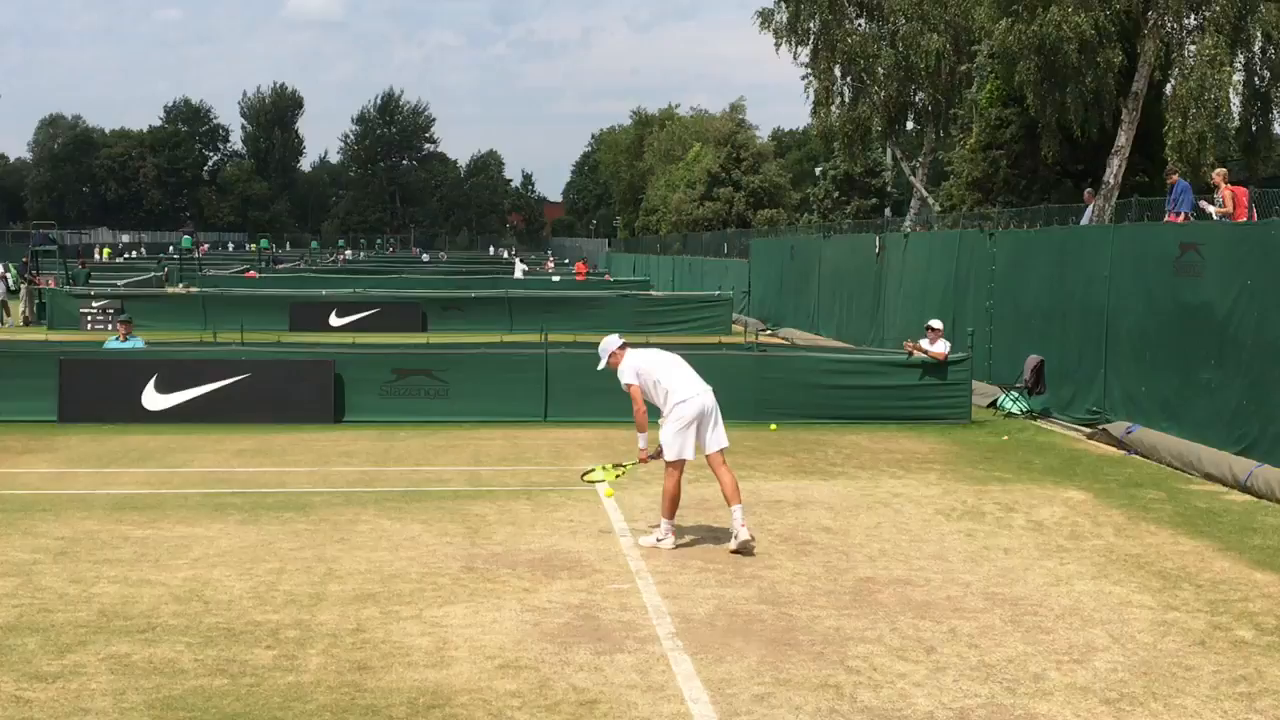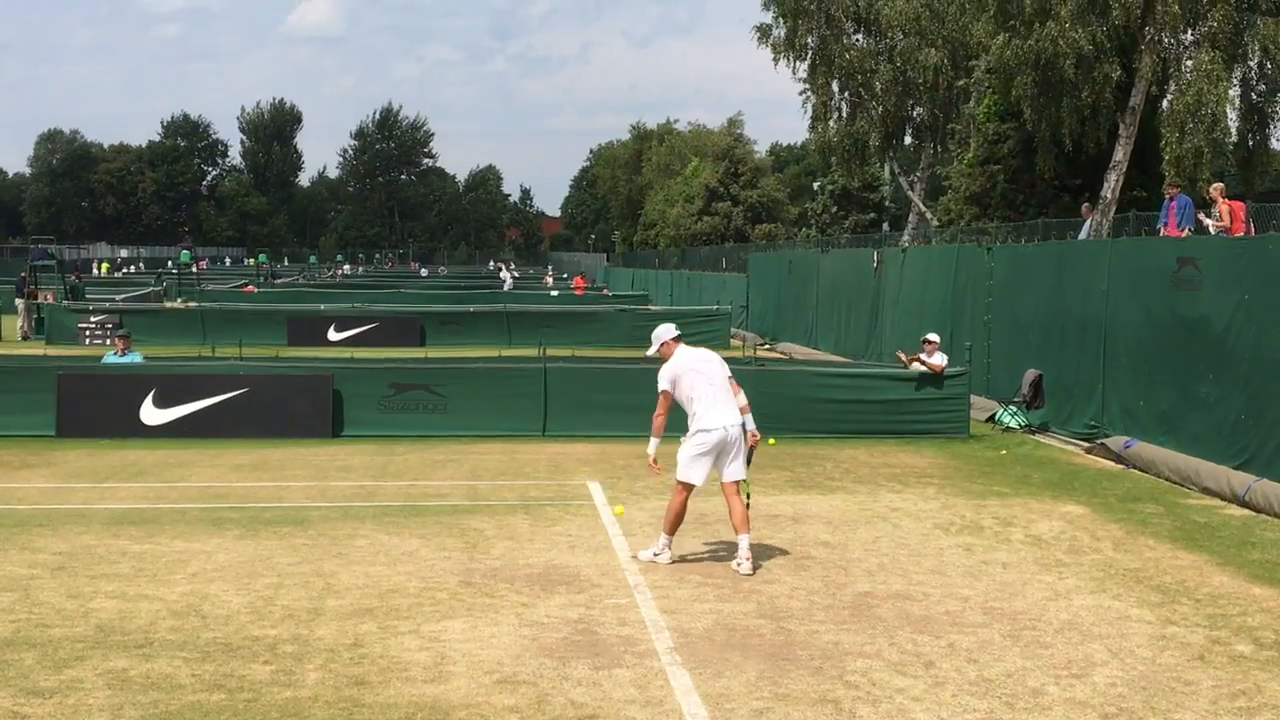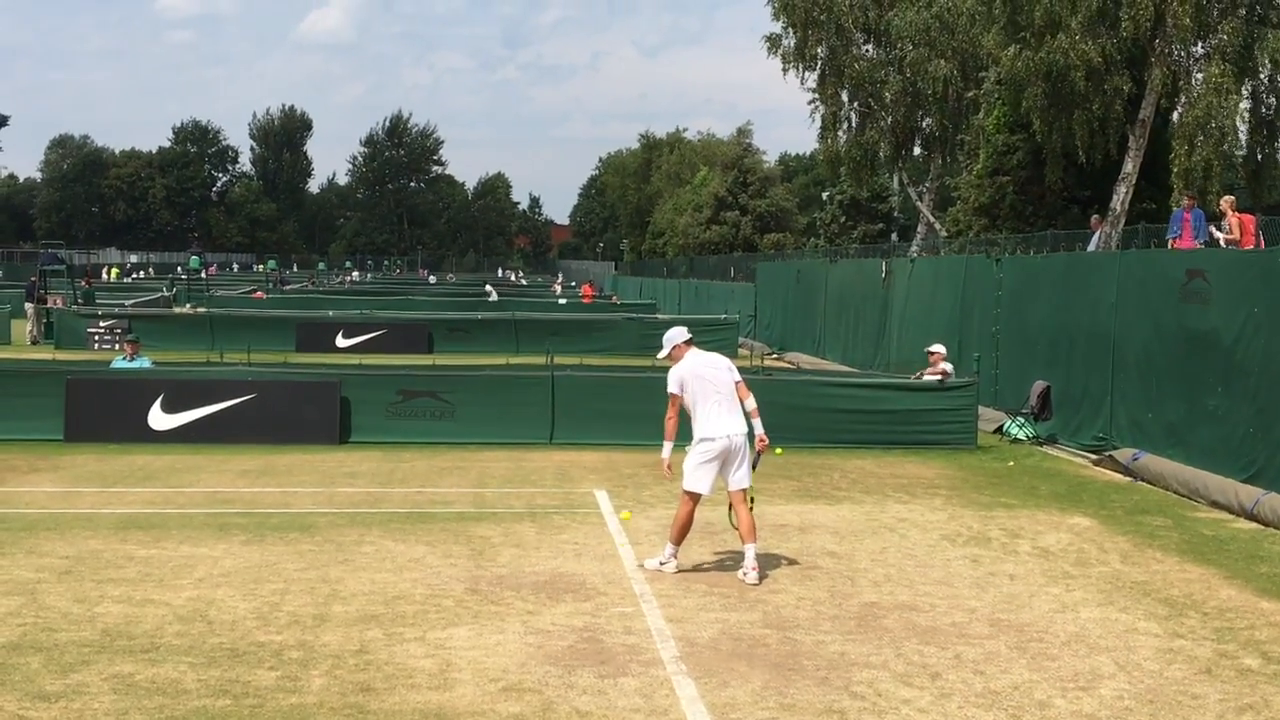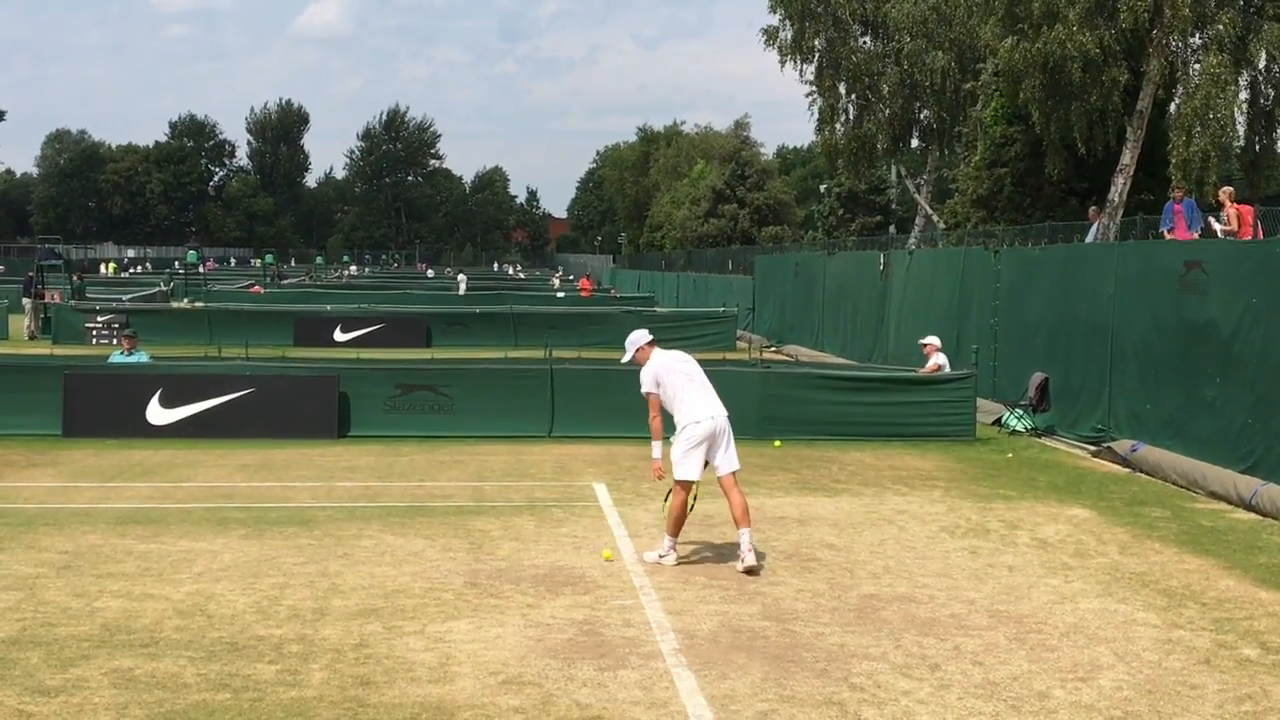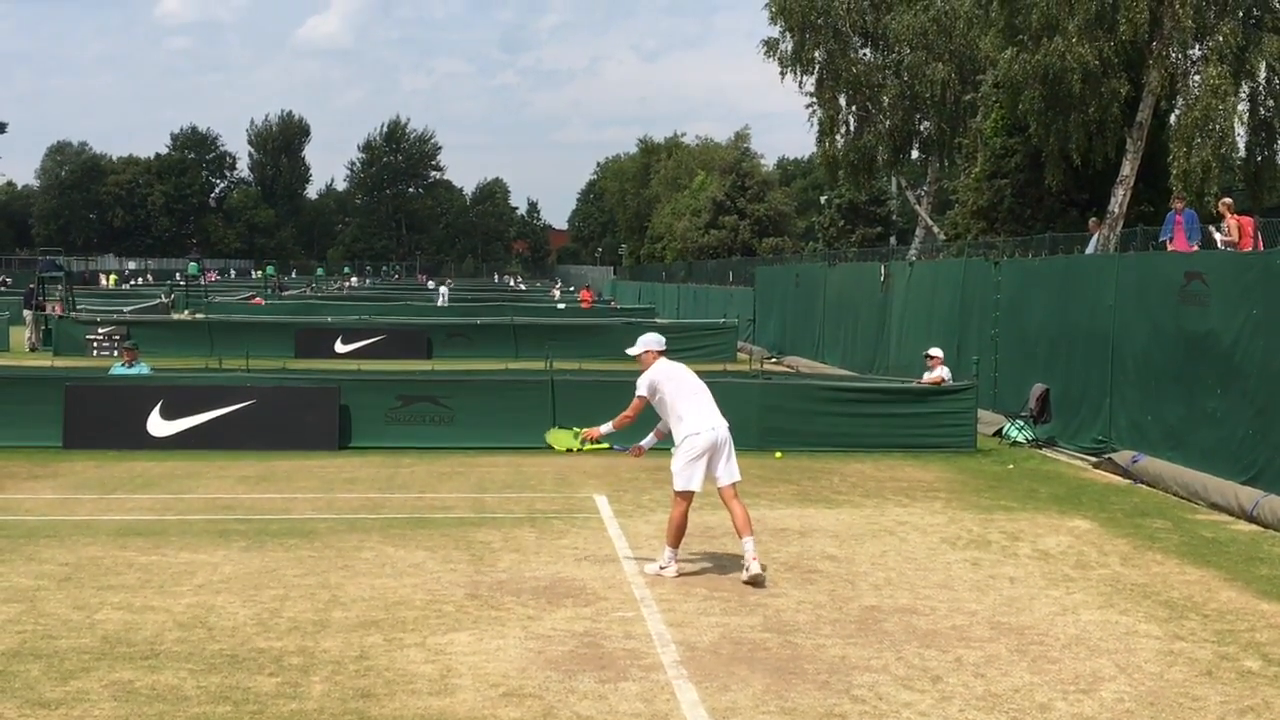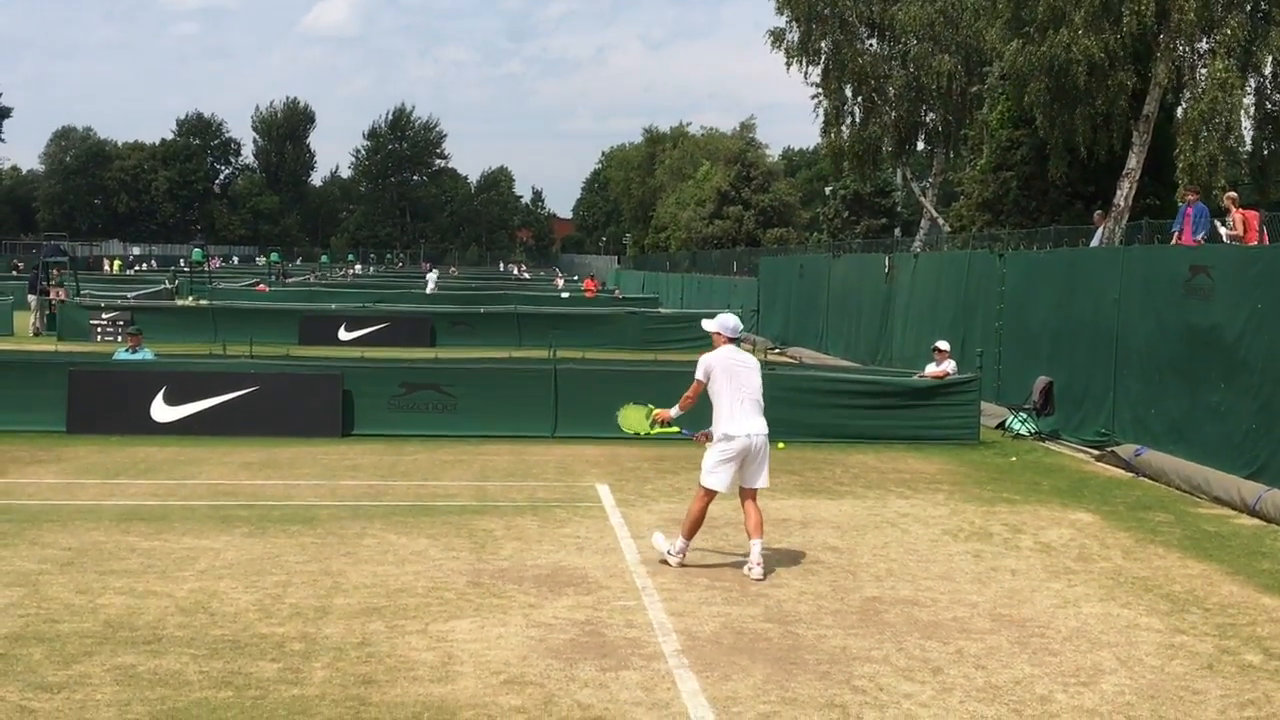
dt=0.7s
person 1, frame 1
left shoulder: (626, 366)
right shoulder: (652, 354)
left elbow: (640, 409)
left wrist: (642, 445)
right wrist: (667, 440)
left hip: (684, 405)
right hip: (705, 397)
left knee: (673, 471)
right knee: (719, 464)
left ankle: (665, 534)
right ankle: (739, 527)
person 1, frame 2
left shoulder: (670, 368)
right shoulder: (711, 355)
left elbow: (661, 414)
right elbow: (737, 393)
left wrist: (652, 450)
right wrist: (751, 427)
left hip: (706, 431)
right hip: (733, 428)
left knee: (681, 491)
right knee: (733, 493)
left ankle: (662, 549)
right ankle: (744, 556)
person 1, frame 3
left shoulder: (679, 371)
right shoulder: (722, 360)
left elbow: (672, 416)
right elbow: (747, 397)
left wrist: (666, 453)
right wrist: (759, 431)
left hip: (710, 440)
right hip: (738, 436)
left knee: (688, 500)
right knee: (741, 502)
left ankle: (668, 558)
right ankle: (750, 565)
person 1, frame 4
left shoulder: (649, 369)
right shoulder: (682, 356)
left elbow: (655, 416)
left wrist: (656, 456)
left hip: (694, 425)
right hip: (719, 418)
left knee: (681, 490)
right knee: (731, 486)
left ankle: (668, 551)
right ankle: (747, 550)
person 1, frame 5
left shoulder: (650, 376)
right shoulder: (680, 369)
left elbow: (630, 415)
left wrist: (602, 430)
right wrist: (645, 444)
left hip: (696, 437)
right hip: (720, 431)
left knee: (681, 501)
right knee: (731, 497)
left ankle: (668, 562)
right ankle: (751, 560)
person 1, frame 6
left shoulder: (710, 359)
right shoulder: (752, 362)
left elbow: (691, 398)
left wrist: (671, 413)
right wrist: (714, 431)
left hip: (731, 438)
right hip: (758, 435)
left knee: (704, 496)
right knee: (749, 499)
left ankle: (677, 551)
right ankle: (756, 560)
